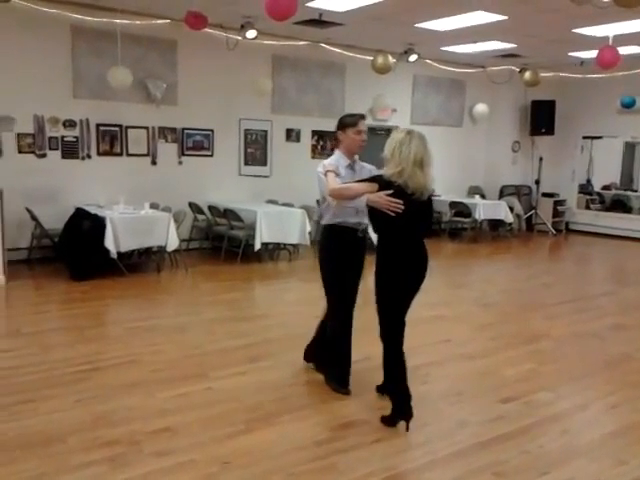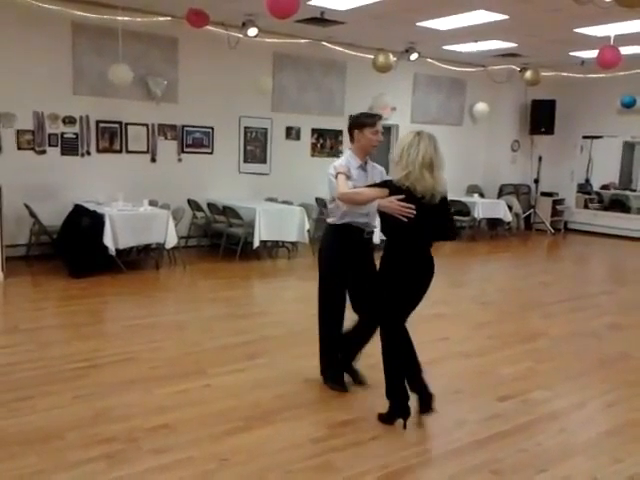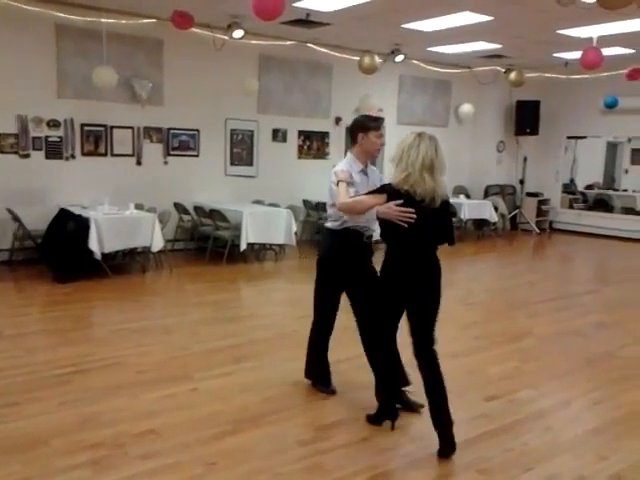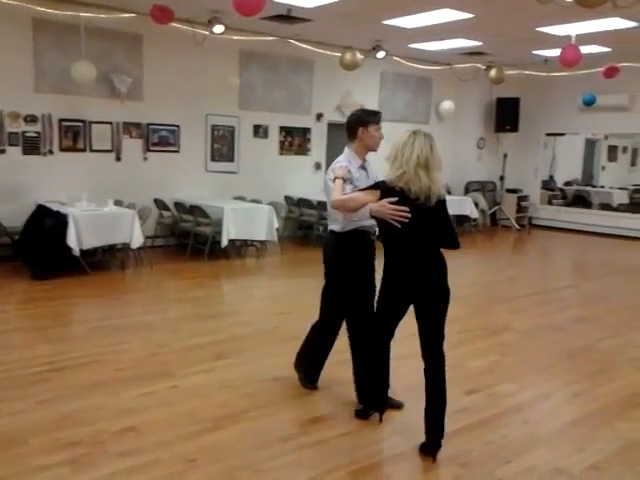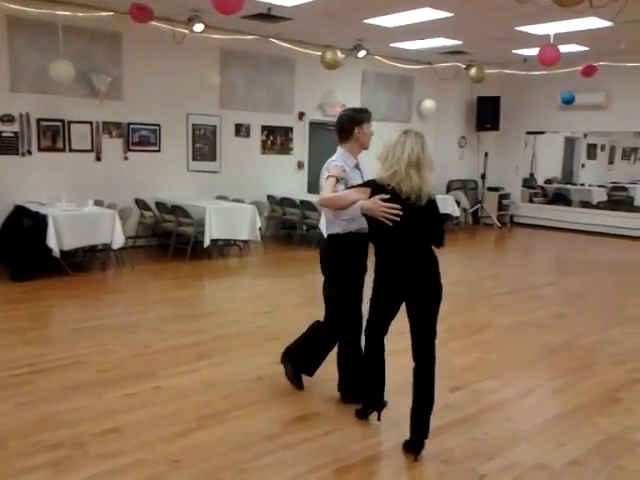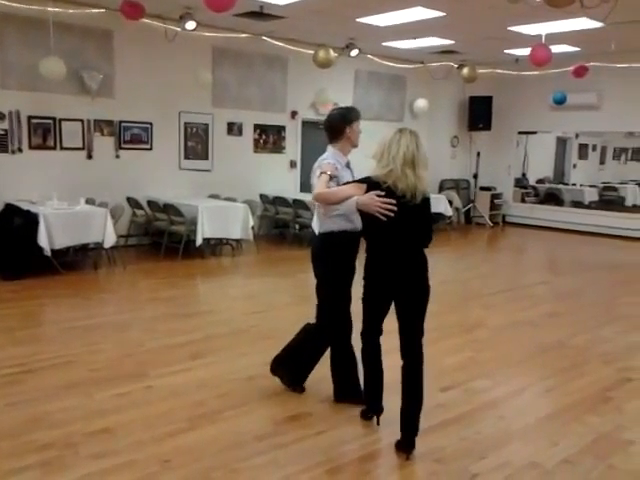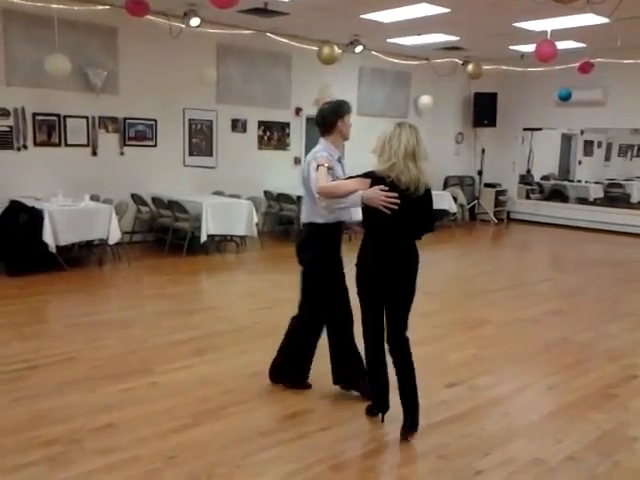
dt=0.2s
person 1, frame 1
left shoulder: (384, 183)
right shoulder: (424, 188)
left elbow: (335, 192)
left wrist: (330, 172)
left hip: (392, 263)
right hip: (417, 262)
left knee: (390, 331)
right knee: (396, 323)
left ankle: (401, 404)
right ankle: (391, 383)
person 1, frame 2
left shoulder: (396, 187)
right shoulder: (437, 192)
left elbow: (345, 195)
right elbow: (448, 232)
left wrist: (342, 173)
left hip: (396, 267)
right hip: (423, 268)
left knee: (390, 332)
right knee: (396, 326)
left ankle: (398, 405)
right ankle: (421, 391)
person 1, frame 3
left shoulder: (394, 191)
right shoulder: (439, 196)
left elbow: (345, 205)
right elbow: (446, 236)
left wrist: (343, 180)
left hip: (397, 275)
right hip: (429, 276)
left knee: (385, 338)
right knee: (425, 348)
left ankle: (386, 408)
right ankle: (445, 433)
person 1, frame 4
left shoulder: (388, 189)
right shoulder: (436, 194)
left elbow: (338, 203)
right elbow: (449, 240)
left wrist: (339, 177)
left hip: (399, 277)
right hip: (433, 277)
left knee: (381, 337)
right knee: (433, 352)
left ankle: (375, 401)
right ankle: (434, 437)
person 1, frame 5
left shoulder: (378, 188)
right shoulder: (426, 195)
left elbow: (327, 201)
right elbow: (436, 237)
left wrist: (332, 176)
left hip: (390, 276)
right hip: (425, 276)
left knee: (374, 335)
right knee: (424, 351)
left ankle: (372, 401)
right ankle: (418, 435)
person 1, frame 6
left shoulder: (373, 185)
right shoulder: (420, 193)
left elbow: (321, 195)
left wrist: (326, 174)
left hip: (380, 274)
right hip: (414, 275)
left knee: (370, 337)
right knee: (412, 349)
left ankle: (373, 404)
right ankle: (408, 433)
person 1, frame 7
left shoulder: (376, 179)
right shoulder: (421, 186)
left elbow: (325, 189)
right elbow: (426, 225)
left wrist: (323, 167)
left hip: (374, 264)
right hip: (405, 264)
left knee: (373, 332)
right knee: (398, 336)
left ankle: (379, 400)
right ankle: (411, 412)
person 2, frame 1
left shoulder: (366, 170)
right shoulder: (328, 167)
right elbow: (336, 199)
right wrist: (370, 199)
left hip: (358, 240)
right hip: (336, 240)
left knee: (341, 304)
right knee: (342, 308)
left ankle: (317, 353)
right ankle: (336, 373)
person 2, frame 2
left shoulder: (377, 171)
right shoulder: (340, 167)
left elbow: (397, 191)
right elbow: (346, 201)
right wrist: (382, 204)
left hip: (363, 242)
right hip: (339, 241)
left knee: (372, 311)
right knee: (332, 307)
left ankle: (344, 357)
right ankle: (331, 371)
person 2, frame 3
left shoulder: (374, 175)
right shoulder: (342, 172)
left elbow: (391, 198)
right elbow: (346, 209)
right wrist: (381, 211)
left hip: (362, 248)
right hip: (339, 247)
left knee: (374, 317)
right knee: (326, 314)
right ankle: (318, 374)
person 2, frame 4
left shoulder: (368, 169)
right shoulder: (341, 168)
left elbow: (382, 200)
right elbow: (341, 208)
right wrist: (373, 210)
left hip: (363, 246)
right hip: (345, 247)
left knee: (363, 319)
right knee: (333, 315)
left ankle: (370, 391)
right ankle: (307, 366)
person 2, frame 5
left shoulder: (355, 167)
right shoulder: (336, 167)
left elbow: (366, 203)
right elbow: (331, 206)
right wrist: (364, 207)
left hip: (355, 247)
right hip: (342, 248)
left knee: (349, 319)
right knee: (341, 319)
left ankle: (353, 386)
right ankle: (296, 357)
person 2, frame 6
left shoulder: (344, 165)
right shoulder: (328, 165)
left elbow: (348, 202)
right elbow: (324, 202)
right wrist: (359, 202)
left hip: (343, 245)
right hip: (333, 247)
left knee: (338, 319)
right knee: (333, 320)
left ankle: (346, 387)
right ankle: (288, 364)
person 2, frame 7
left shoulder: (333, 157)
right shoulder: (321, 157)
left elbow: (339, 194)
right elbow: (324, 196)
right wrist: (363, 197)
left hip: (325, 237)
right hip: (319, 239)
left knee: (335, 309)
right knee: (317, 309)
right ankle: (288, 370)
